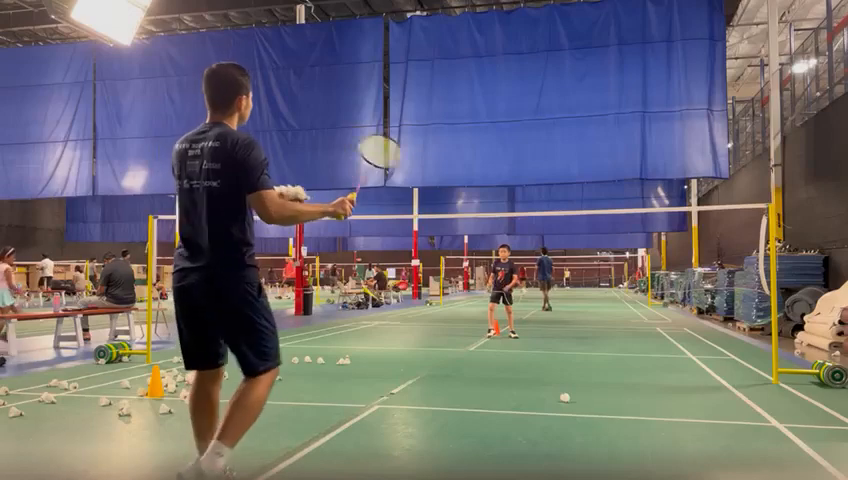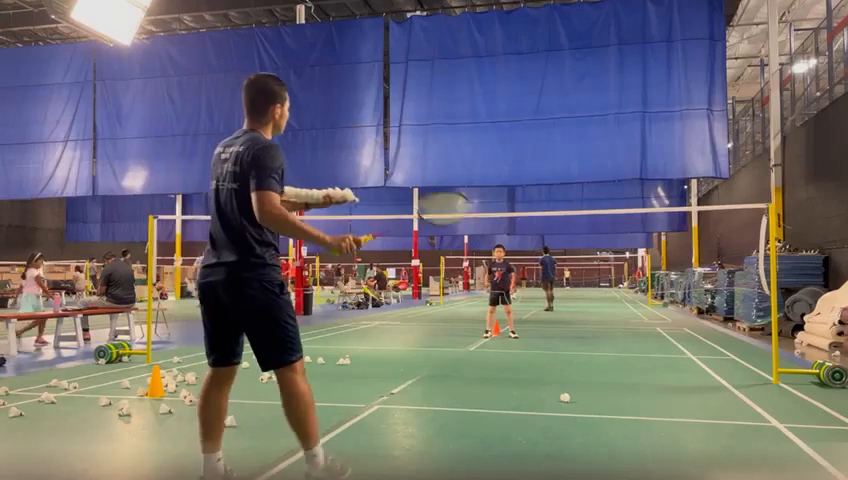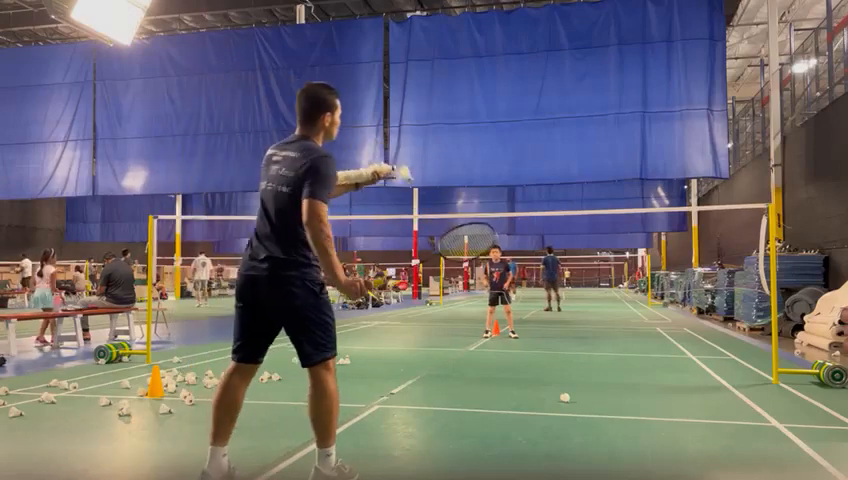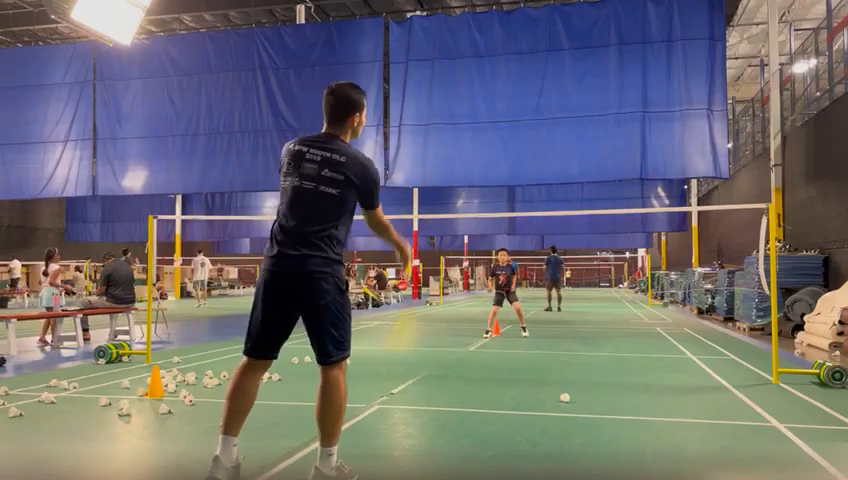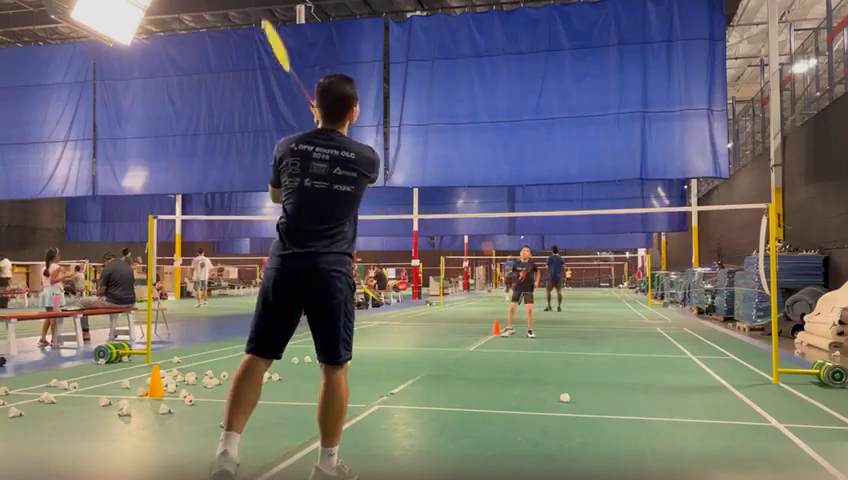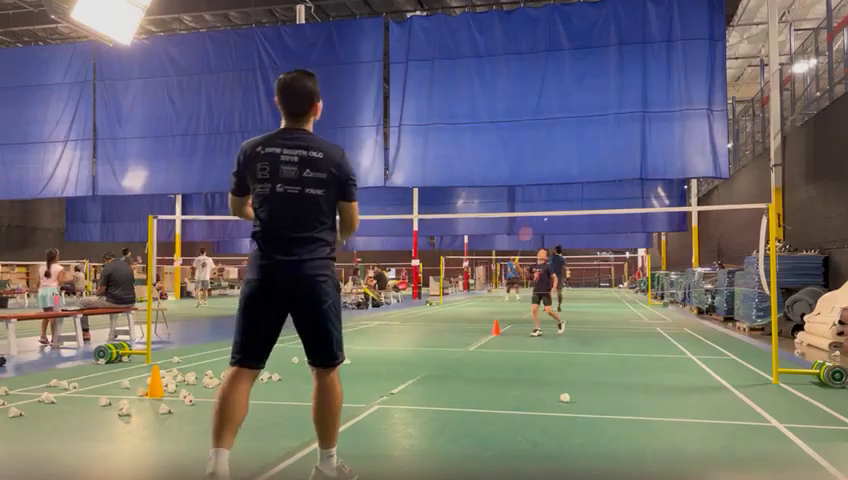
dt=0.3s
person 1, frame 1
left shoulder: (182, 148)
right shoulder: (242, 147)
right elbow: (271, 213)
left wrist: (264, 194)
right wrist: (329, 209)
left hip: (187, 276)
right hip: (231, 277)
left knee: (207, 373)
right knee: (262, 372)
person 1, frame 2
left shoulder: (223, 150)
right shoulder: (264, 150)
right elbow: (267, 212)
left wrist: (314, 200)
right wrist: (325, 241)
left hip: (213, 275)
right hip: (252, 277)
left knee: (220, 371)
right knee: (290, 369)
person 1, frame 3
left shoulder: (274, 153)
right shoulder: (320, 159)
right elbow: (314, 219)
left wrist: (360, 181)
right wrist: (337, 276)
left hip: (253, 273)
right hip: (295, 276)
left knee: (241, 366)
right knee: (322, 367)
person 1, frame 4
left shoulder: (292, 149)
right shoulder: (362, 167)
right elbow: (376, 222)
right wrist: (399, 245)
left hip: (276, 266)
right hip: (320, 274)
left knee: (254, 360)
right knee: (333, 366)
person 1, frame 5
left shoulder: (287, 148)
right shoulder: (366, 158)
left hip: (283, 265)
right hip: (331, 271)
left knee: (256, 358)
right knee: (334, 368)
person 1, frame 6
left shoulder: (251, 152)
right shoulder: (335, 158)
left elbow: (238, 209)
right elbow: (350, 224)
right wrist: (335, 237)
left hip: (264, 273)
right hip: (314, 274)
left knee: (242, 369)
right knee: (326, 370)
